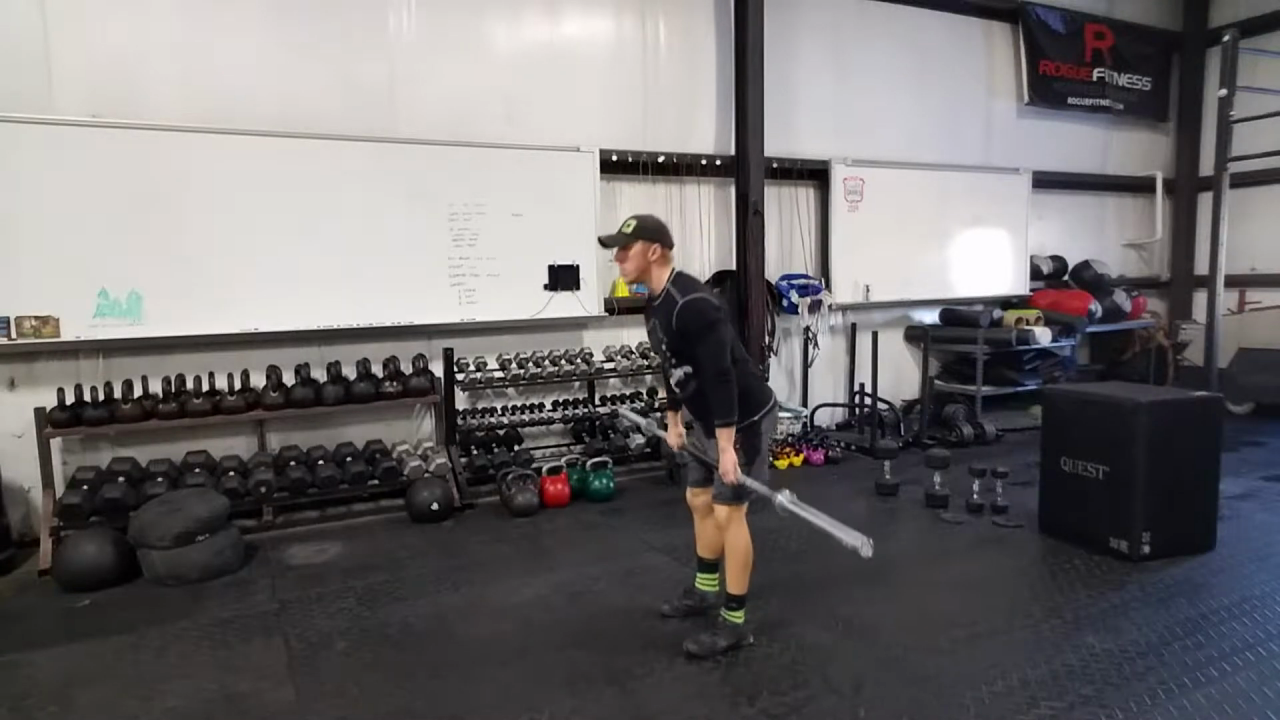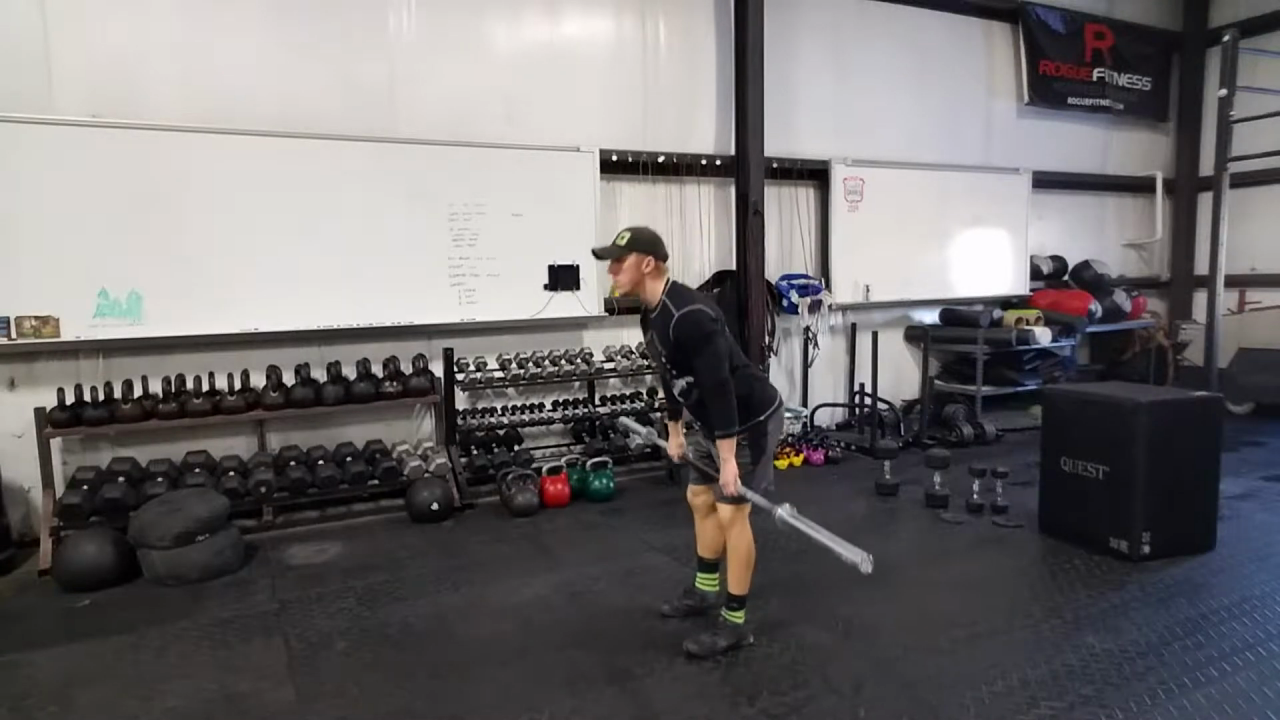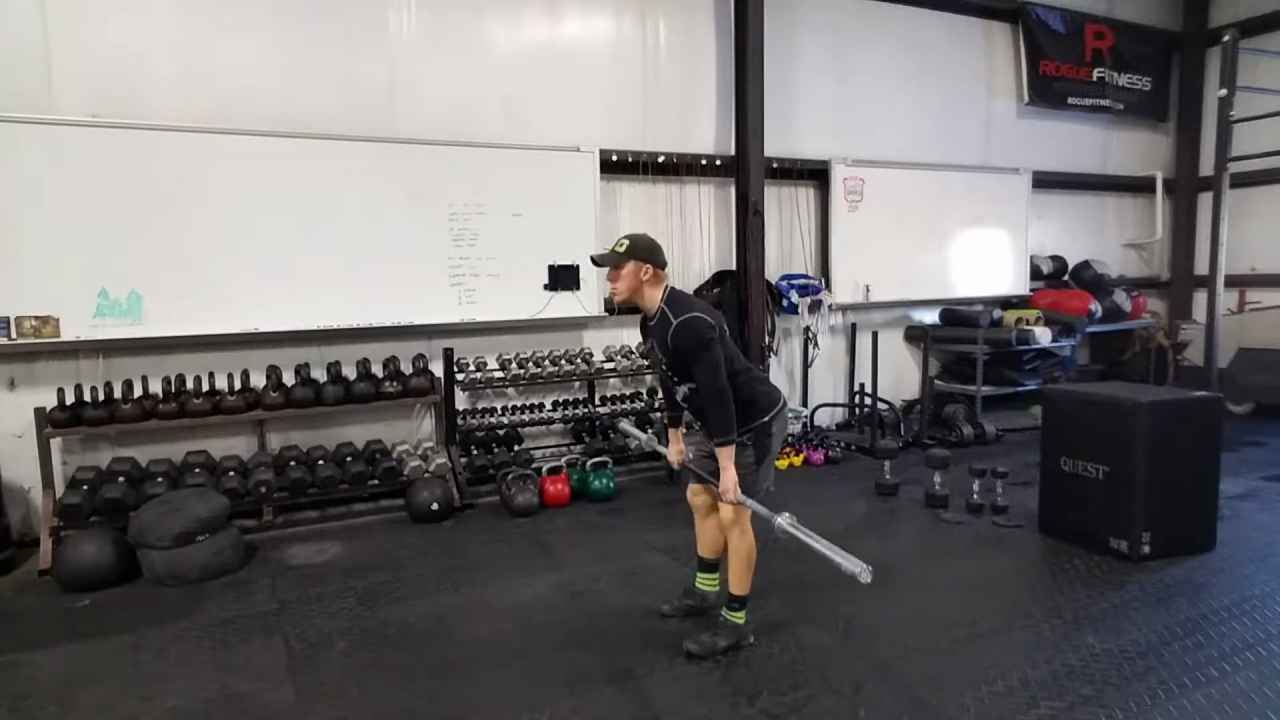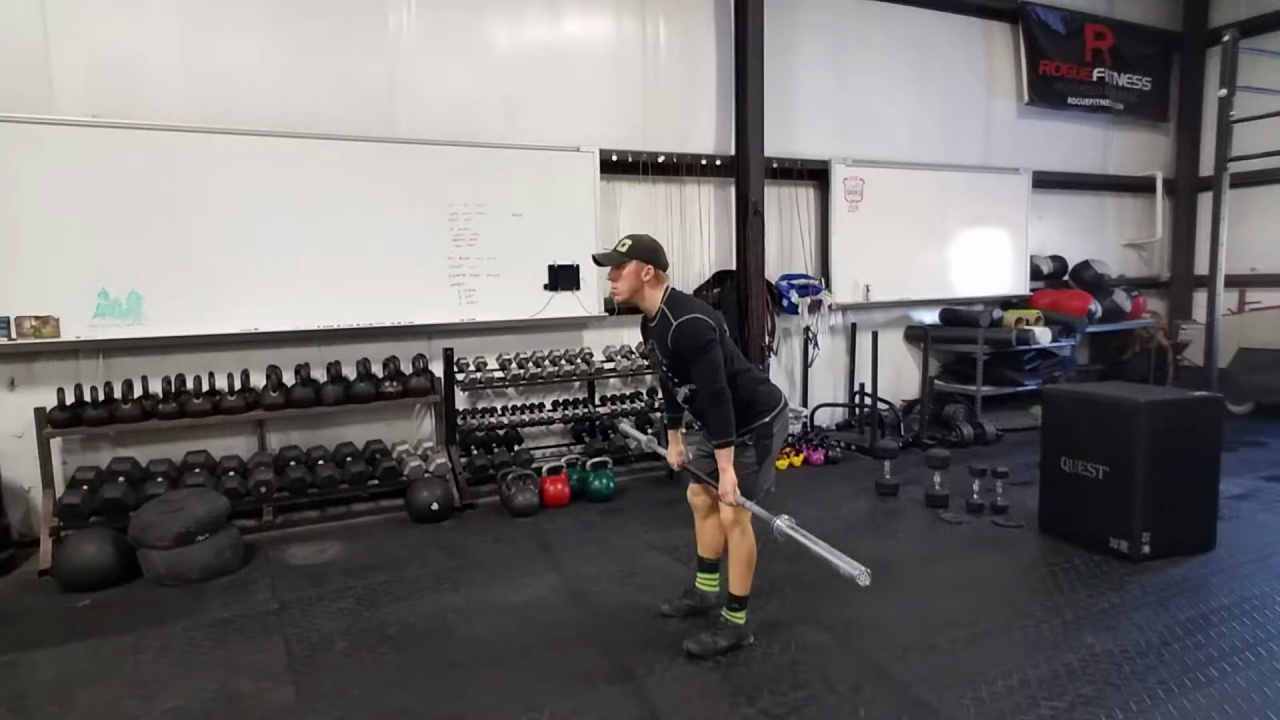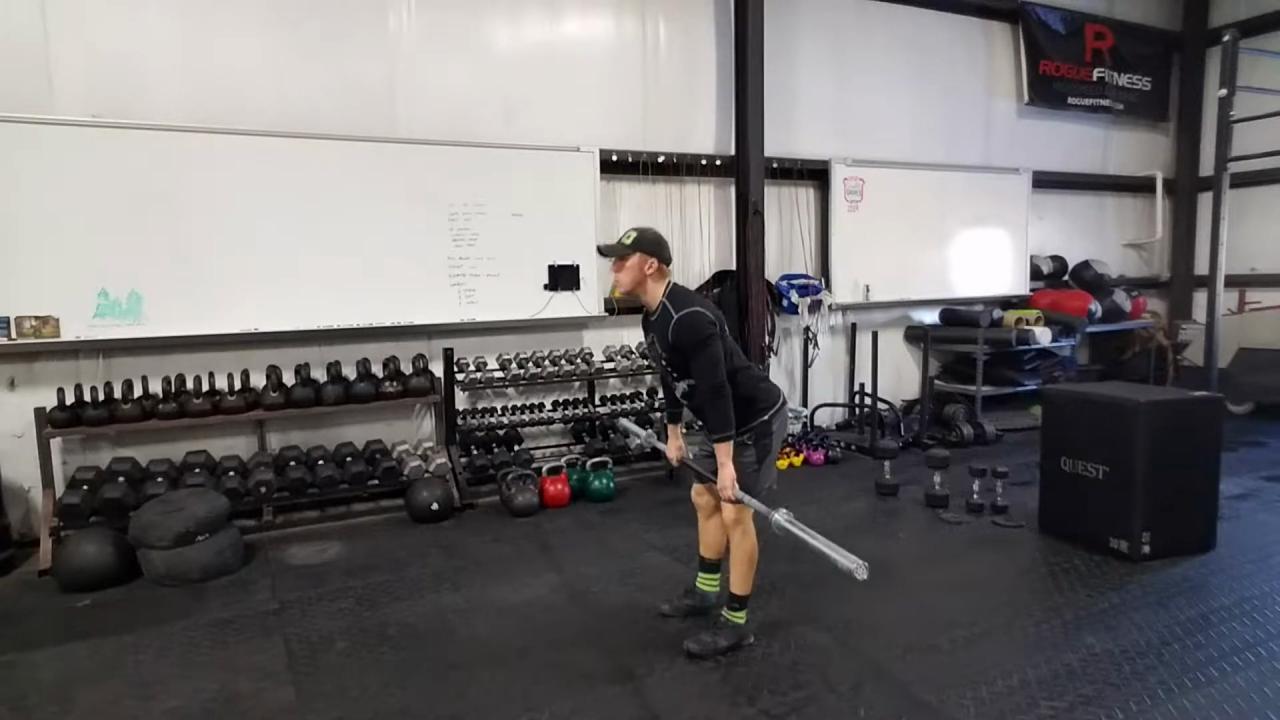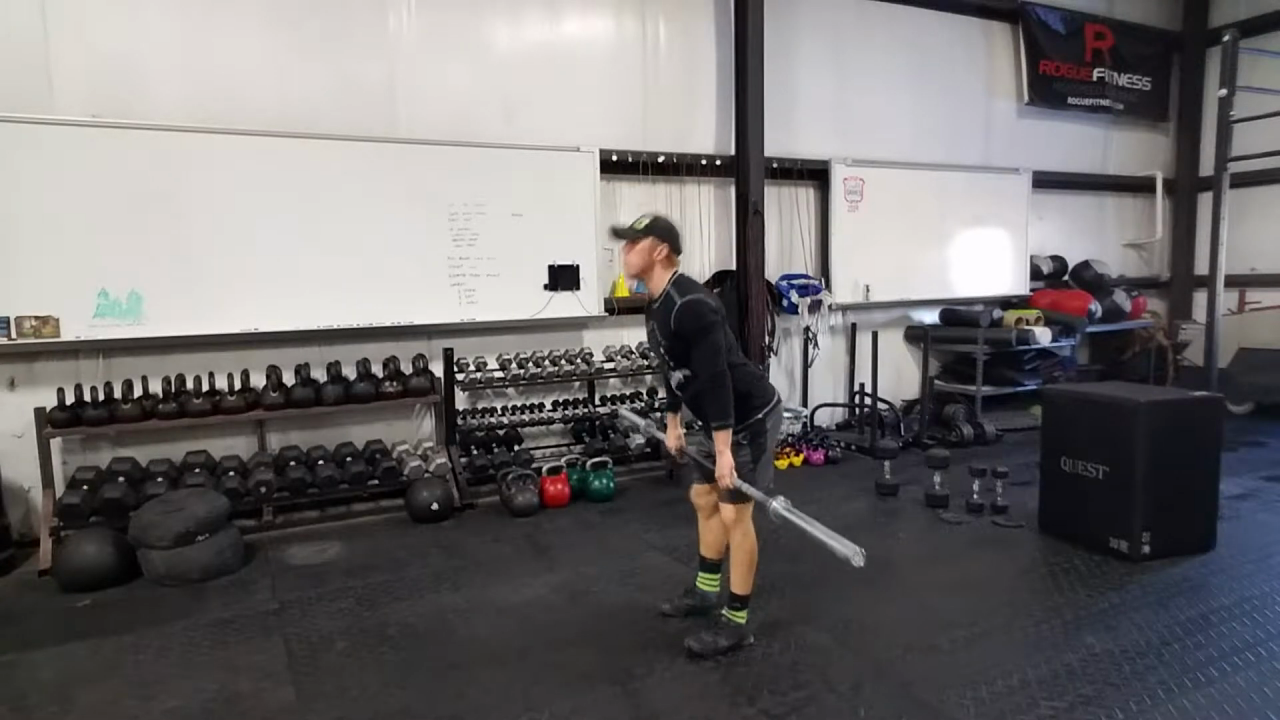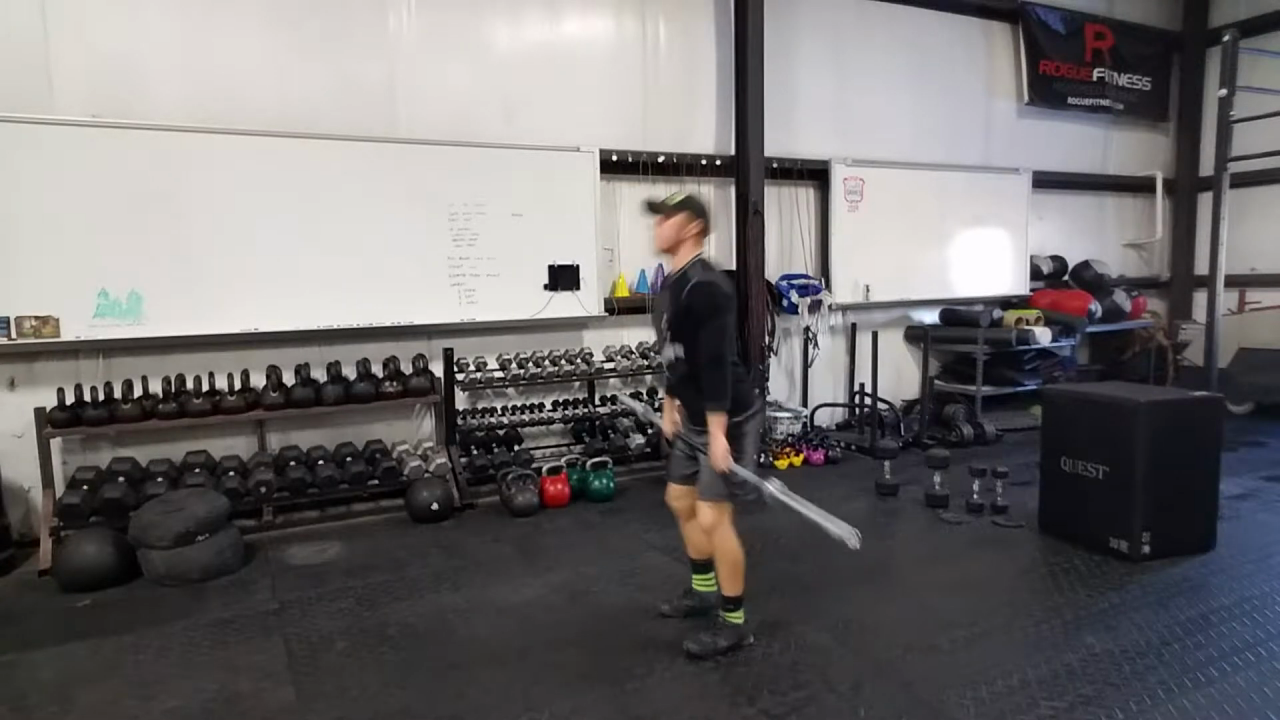
dt=0.1s
person 1, frame 1
left shoulder: (692, 304)
right shoulder: (655, 304)
left elbow: (721, 376)
left wrist: (727, 447)
right wrist: (673, 422)
left hip: (747, 417)
right hip: (710, 417)
left knee: (728, 511)
right knee: (699, 499)
left ankle: (733, 623)
right ankle: (705, 591)
person 1, frame 2
left shoulder: (689, 315)
right shoulder: (652, 314)
left elbow: (719, 386)
right elbow: (671, 377)
left wrist: (728, 459)
right wrist: (674, 431)
left hip: (751, 418)
right hip: (714, 421)
left knee: (731, 512)
right knee: (700, 500)
left ankle: (734, 623)
right ankle: (705, 592)
person 1, frame 3
left shoulder: (688, 322)
right shoulder: (651, 322)
left elbow: (718, 395)
right elbow: (671, 384)
left wrist: (727, 465)
right wrist: (674, 437)
left hip: (755, 419)
right hip: (722, 421)
left knee: (733, 513)
right knee: (700, 498)
left ankle: (734, 623)
right ankle: (705, 592)
person 1, frame 4
left shoulder: (688, 324)
right shoulder: (652, 323)
left elbow: (716, 396)
right elbow: (672, 385)
left wrist: (727, 467)
right wrist: (675, 438)
left hip: (756, 420)
right hip: (723, 421)
left knee: (734, 513)
right knee: (700, 498)
left ankle: (734, 623)
right ankle: (705, 592)
person 1, frame 5
left shoulder: (688, 318)
right shoulder: (653, 317)
left elbow: (716, 391)
right elbow: (673, 381)
left wrist: (725, 463)
right wrist: (674, 434)
left hip: (754, 416)
right hip: (724, 419)
left knee: (734, 513)
right knee: (703, 499)
left ankle: (735, 623)
right ankle: (705, 592)
person 1, frame 6
left shoulder: (690, 305)
right shoulder: (657, 307)
left elbow: (716, 378)
right elbow: (674, 371)
left wrist: (725, 451)
right wrist: (673, 423)
left hip: (750, 416)
right hip: (719, 417)
left knee: (733, 512)
right knee: (703, 499)
left ankle: (735, 622)
right ankle: (706, 591)
person 1, frame 7
left shoulder: (705, 286)
right shoulder: (671, 284)
left elbow: (717, 363)
left wrist: (720, 434)
right wrist: (670, 405)
left hip: (729, 416)
right hip: (692, 414)
left knee: (715, 516)
right knee: (680, 500)
left ankle: (734, 622)
right ankle: (703, 593)
